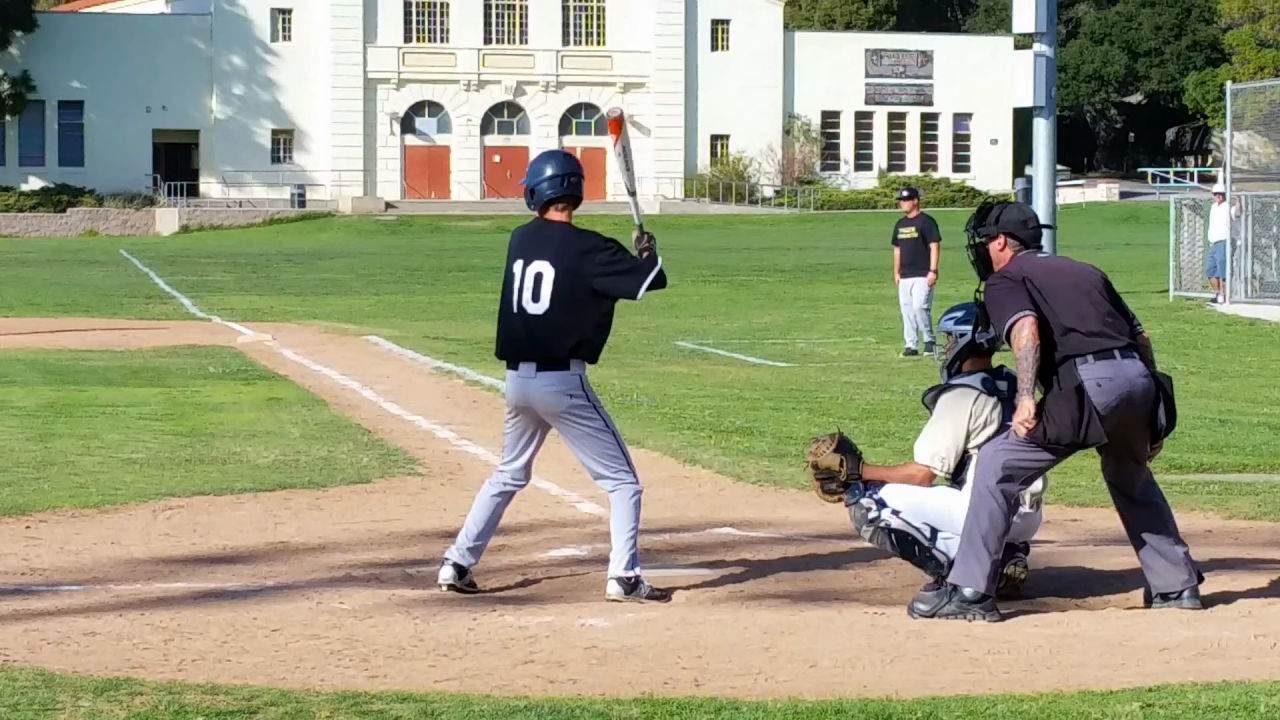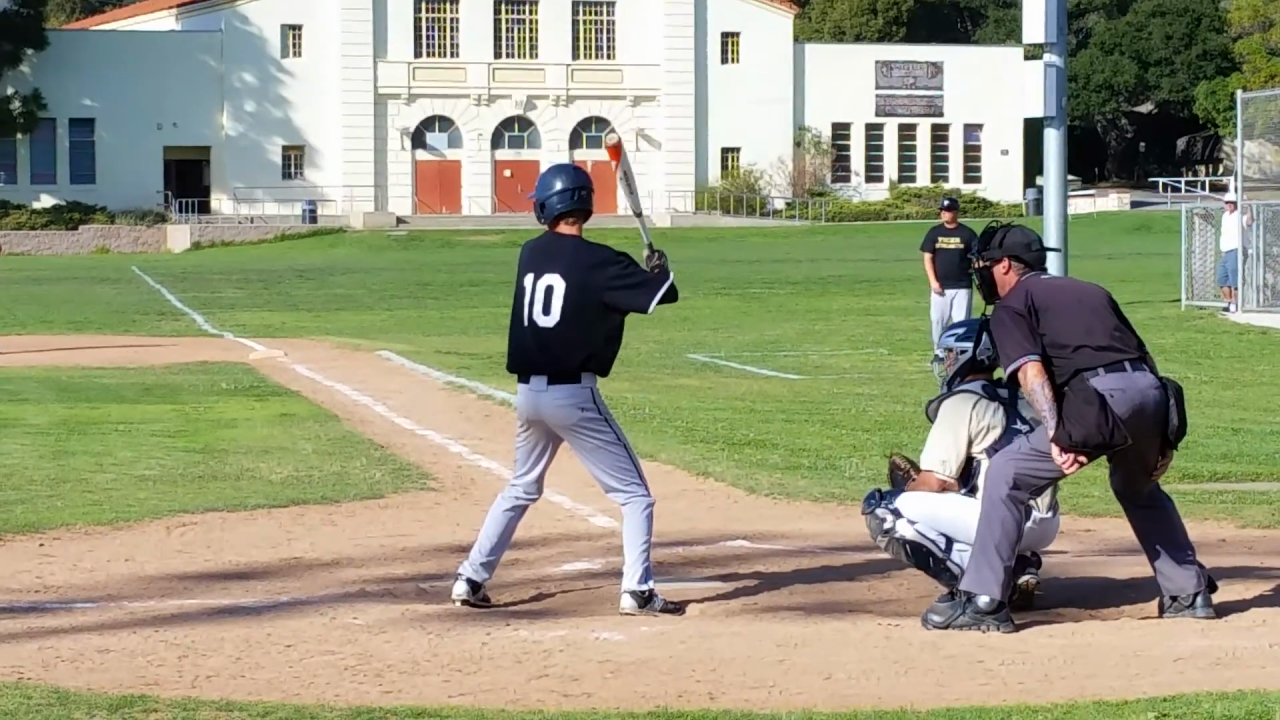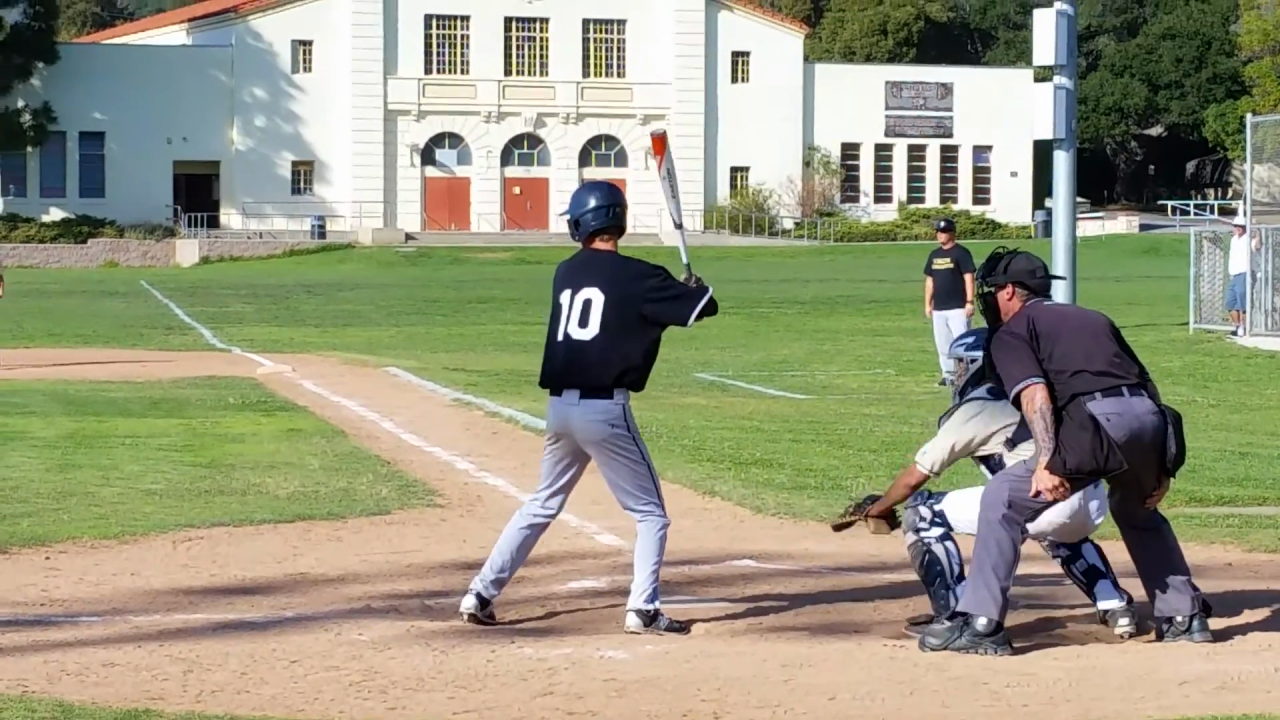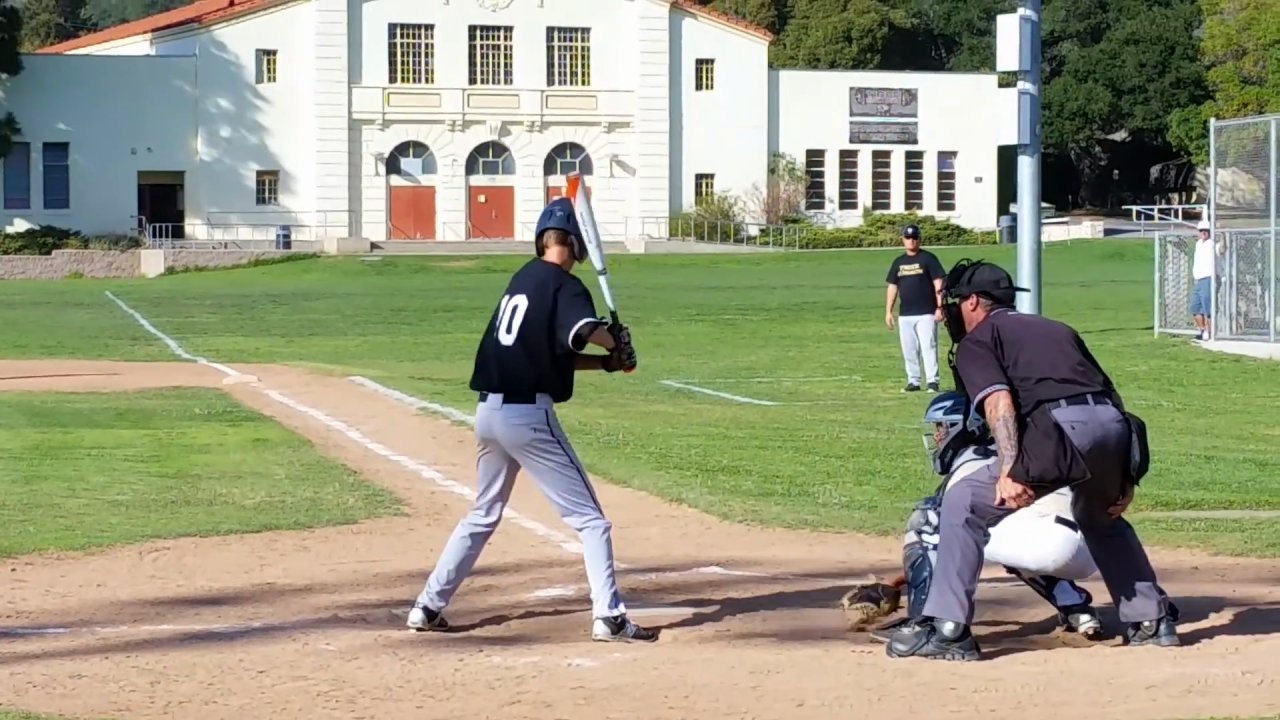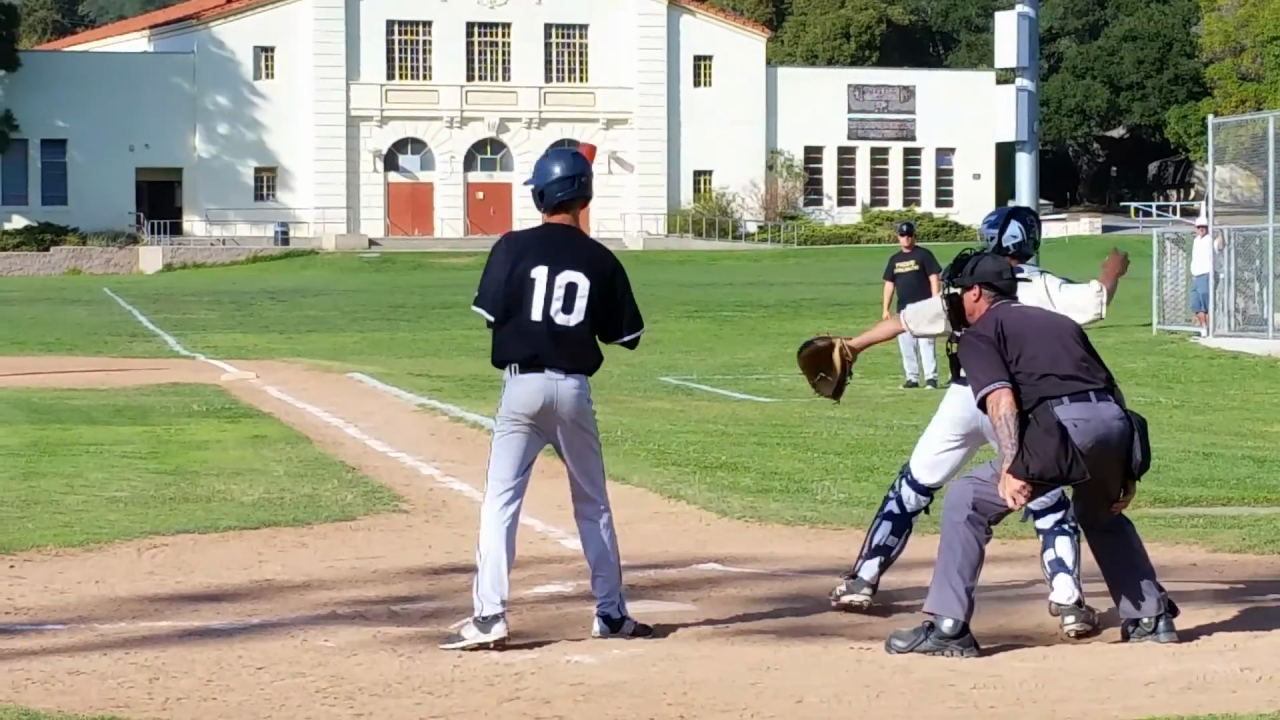
dt=1s
person 1, frame 1
left shoulder: (519, 239)
right shoulder: (586, 247)
right elbow: (653, 281)
left wrist: (626, 256)
right wrist: (646, 252)
left hip: (518, 379)
right hip: (562, 381)
left knee: (508, 475)
right knee: (622, 481)
left ankle: (456, 563)
right ankle: (624, 578)
person 1, frame 2
left shoulder: (530, 253)
right shoulder: (598, 260)
right elbow: (664, 294)
left wrist: (635, 273)
right wrist: (656, 269)
left hip: (529, 392)
right hip: (573, 394)
left knee: (520, 489)
right knee: (634, 494)
left ankle: (470, 579)
right ankle: (637, 591)
person 1, frame 3
left shoulder: (565, 271)
right shoulder: (637, 275)
right elbow: (704, 306)
left wrist: (671, 293)
right wrist: (689, 288)
left hip: (560, 406)
right hip: (604, 409)
left knee: (541, 505)
right knee: (650, 514)
left ankle: (480, 594)
right ankle: (643, 610)
person 1, frame 4
left shoulder: (522, 277)
right shoulder: (565, 285)
right elbow: (581, 332)
left wrist: (608, 360)
right wrist: (616, 342)
left hip: (489, 411)
right hip: (528, 415)
left knee: (481, 516)
right knee: (589, 519)
left ankle: (428, 606)
right ankle: (609, 616)
person 1, frame 5
left shoulder: (512, 246)
right shoulder: (602, 260)
left elbow: (491, 317)
right elbow: (625, 336)
left hip: (523, 386)
right hip: (573, 389)
left knee: (500, 502)
right knee: (593, 507)
left ankle: (489, 614)
right ankle: (610, 614)
person 2, frame 1
left shoulder: (1005, 280)
right shoulder: (1086, 271)
left elbow: (1026, 328)
right elbow: (1141, 338)
left wrist: (1025, 397)
right wrist: (1152, 413)
left hip: (1089, 384)
right hip: (1137, 378)
left knee: (997, 465)
right knee: (1132, 479)
left ankle: (970, 591)
right ankle: (1177, 585)
person 2, frame 2
left shoulder: (1010, 306)
right shoulder: (1092, 290)
left elbow: (1031, 372)
left wrist: (1055, 436)
right wrist: (1161, 436)
left hip: (1100, 398)
right hip: (1151, 392)
left knee: (1006, 474)
right knee: (1139, 488)
left ankle: (983, 601)
right ankle: (1189, 593)
person 2, frame 3
left shoulder: (1012, 331)
right shoulder: (1094, 317)
left elbow: (1035, 394)
left wrist: (1047, 462)
right wrist: (1158, 465)
left hip: (1098, 422)
right hip: (1149, 419)
left knee: (1003, 499)
right knee: (1138, 511)
left ankle: (981, 624)
right ankle: (1185, 616)
person 2, frame 4
left shoulder: (976, 340)
right shoulder: (1058, 328)
left elbow: (999, 401)
left wrist: (1010, 469)
right wrist: (1122, 473)
left hip: (1062, 430)
right hip: (1113, 427)
left knee: (964, 504)
right knee: (1102, 519)
left ankle: (948, 630)
right ankle: (1151, 620)
person 2, frame 5
left shoulder: (979, 333)
right shoulder: (1060, 320)
left elbow: (1001, 400)
left wrist: (1010, 468)
right wrist: (1124, 468)
left hip: (1064, 428)
right hip: (1114, 424)
left knee: (966, 501)
right knee: (1102, 515)
left ankle: (949, 628)
right ankle: (1151, 616)
person 3, frame 1
left shoulder: (962, 394)
right shoulder: (1014, 387)
left elbow: (921, 474)
left wrist: (859, 470)
right hip: (1028, 517)
left knee: (865, 500)
right ankle: (1003, 556)
person 3, frame 2
left shoulder: (961, 400)
right shoulder: (1018, 399)
left elbow: (933, 482)
left wrist: (908, 488)
right hip: (1044, 524)
left knee: (881, 509)
right ankle: (1019, 568)
person 3, frame 3
left shoulder: (974, 408)
left elbow: (916, 475)
left wrist: (881, 506)
right hip: (1090, 501)
left knee: (922, 512)
left ankle: (955, 615)
right ankle: (1116, 607)
person 3, frame 4
left shoulder: (966, 472)
left wrist: (895, 582)
left hip: (1057, 541)
right hip: (1086, 551)
left knee: (929, 517)
right ankle: (1076, 609)
person 3, frame 5
right shoulder: (1041, 286)
left elbow: (904, 321)
right elbow: (1095, 300)
left wrist: (851, 344)
right wrist: (1114, 268)
left hip: (964, 401)
left knee: (911, 491)
right knee: (1050, 508)
left ankle: (863, 581)
right ankle: (1068, 604)
